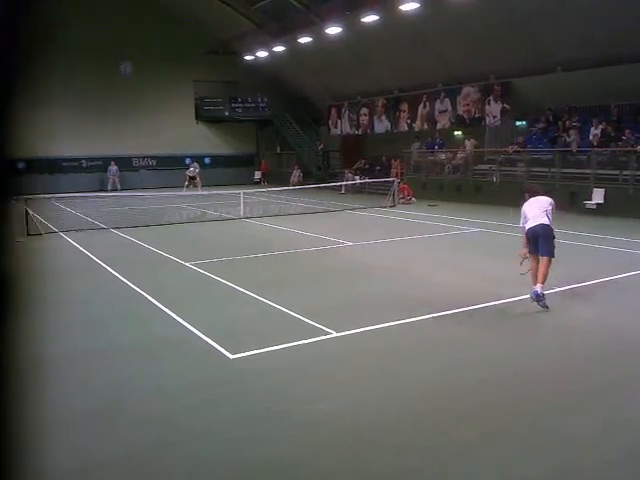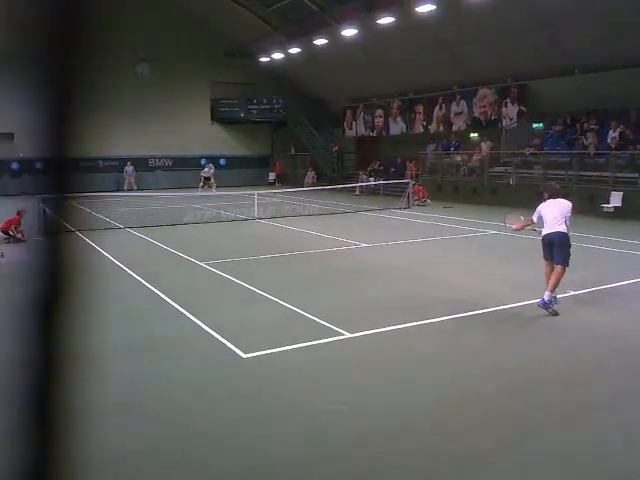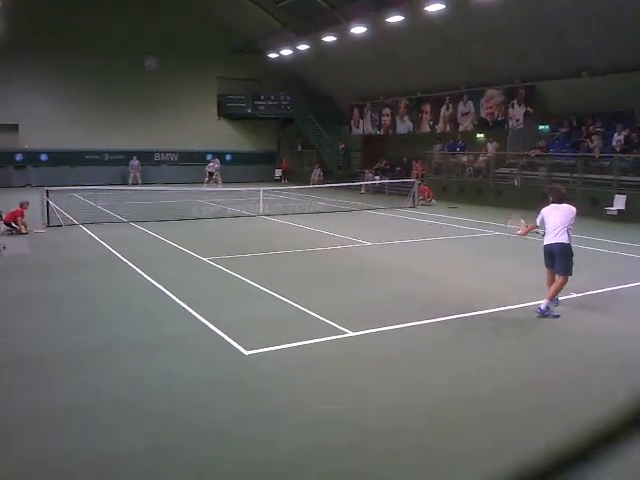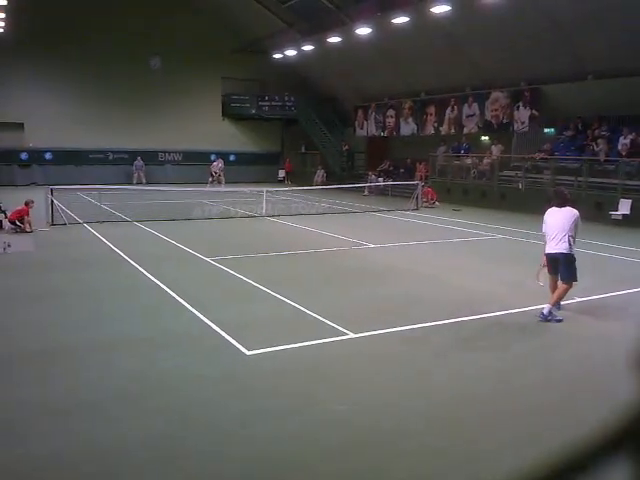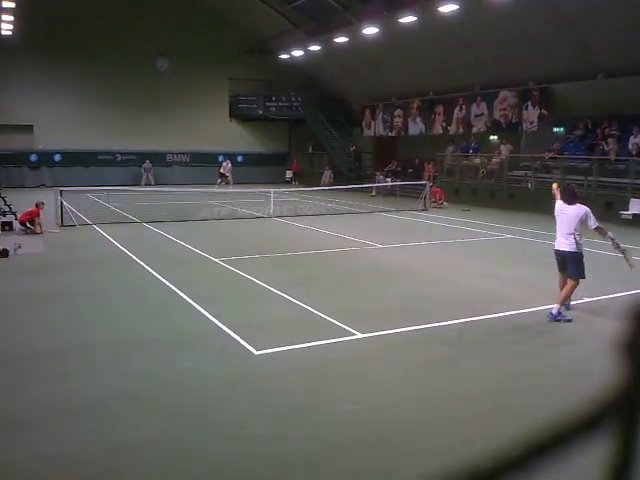
dt=0.3s
person 1, frame 1
left shoulder: (525, 205)
right shoulder: (548, 200)
left wrist: (525, 248)
right wrist: (551, 239)
left hip: (531, 229)
right hip: (545, 228)
left knee: (534, 259)
right knee: (545, 260)
left ankle: (535, 290)
right ankle: (538, 291)
person 1, frame 2
left shoulder: (542, 206)
right shoulder: (568, 204)
left elbow: (532, 221)
left wrist: (520, 226)
left hip: (547, 236)
right hip: (561, 235)
left knee: (549, 265)
right knee: (560, 269)
left ankle: (551, 294)
right ankle: (546, 299)
person 1, frame 3
left shoulder: (546, 210)
right shoulder: (572, 209)
left elbow: (536, 225)
left wrist: (525, 231)
left hip: (548, 245)
right hip: (563, 245)
left knee: (551, 271)
right knee: (562, 279)
left ankle: (552, 297)
right ankle: (544, 307)
person 1, frame 4
left shoulder: (548, 212)
right shoulder: (574, 213)
right elbow: (572, 235)
left wrist: (545, 257)
left hip: (550, 252)
right hip: (565, 252)
left knee: (553, 277)
right knee: (566, 284)
left ankle: (555, 302)
right ankle: (546, 311)
person 1, frame 5
left shoulder: (559, 206)
right shoulder: (583, 210)
left elbow: (558, 197)
right elbow: (598, 229)
left wrist: (555, 190)
right wrist: (613, 240)
left hip: (559, 248)
right hip: (573, 250)
left knee: (563, 276)
right knee: (573, 282)
left ankle: (565, 301)
right ankle: (555, 311)
